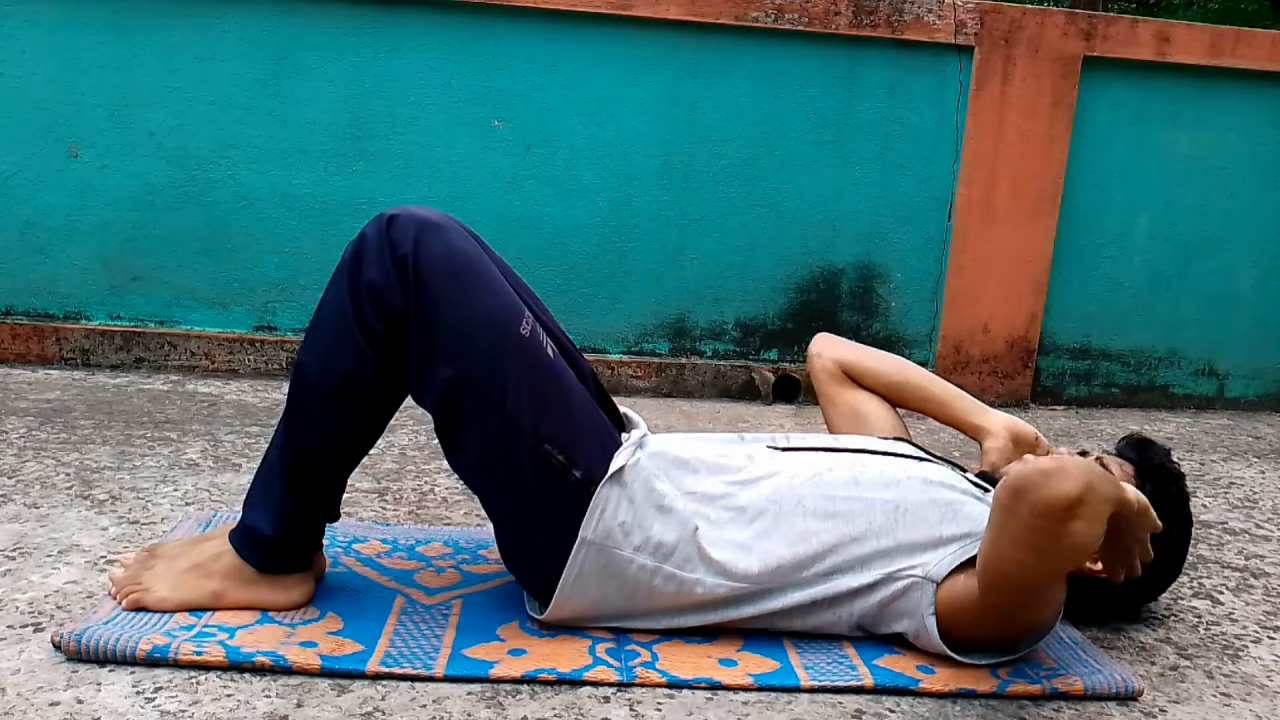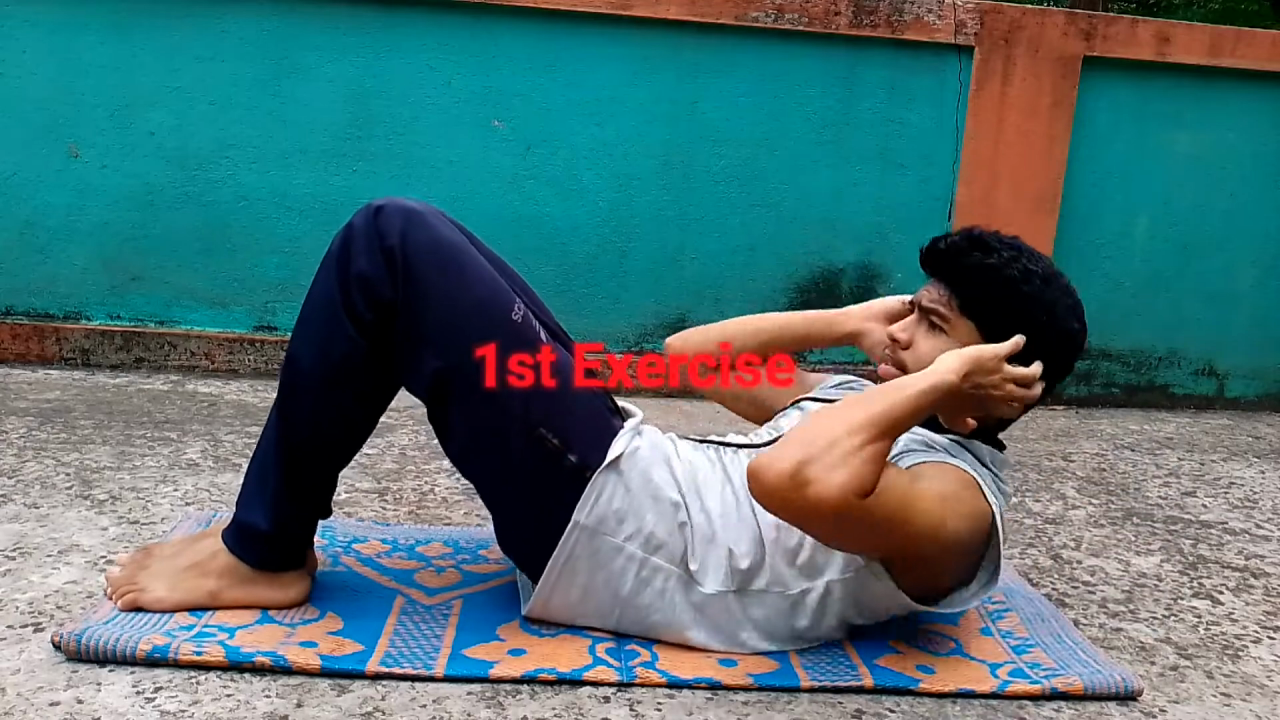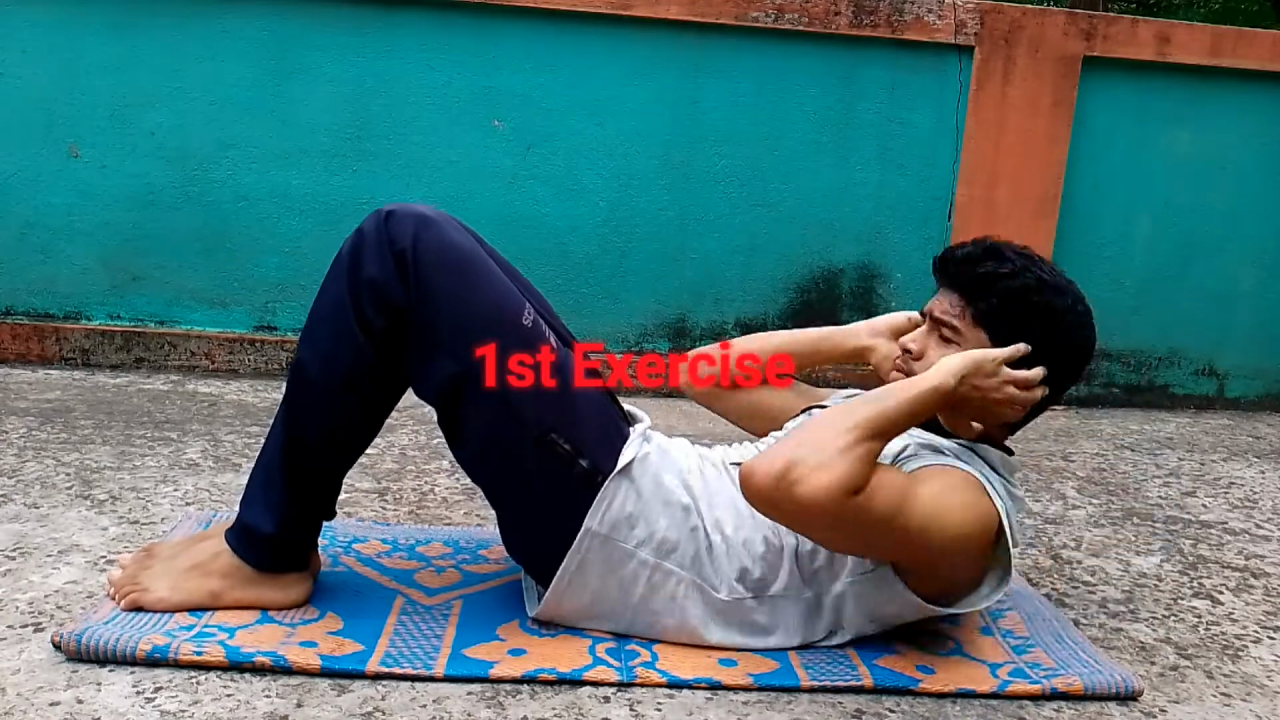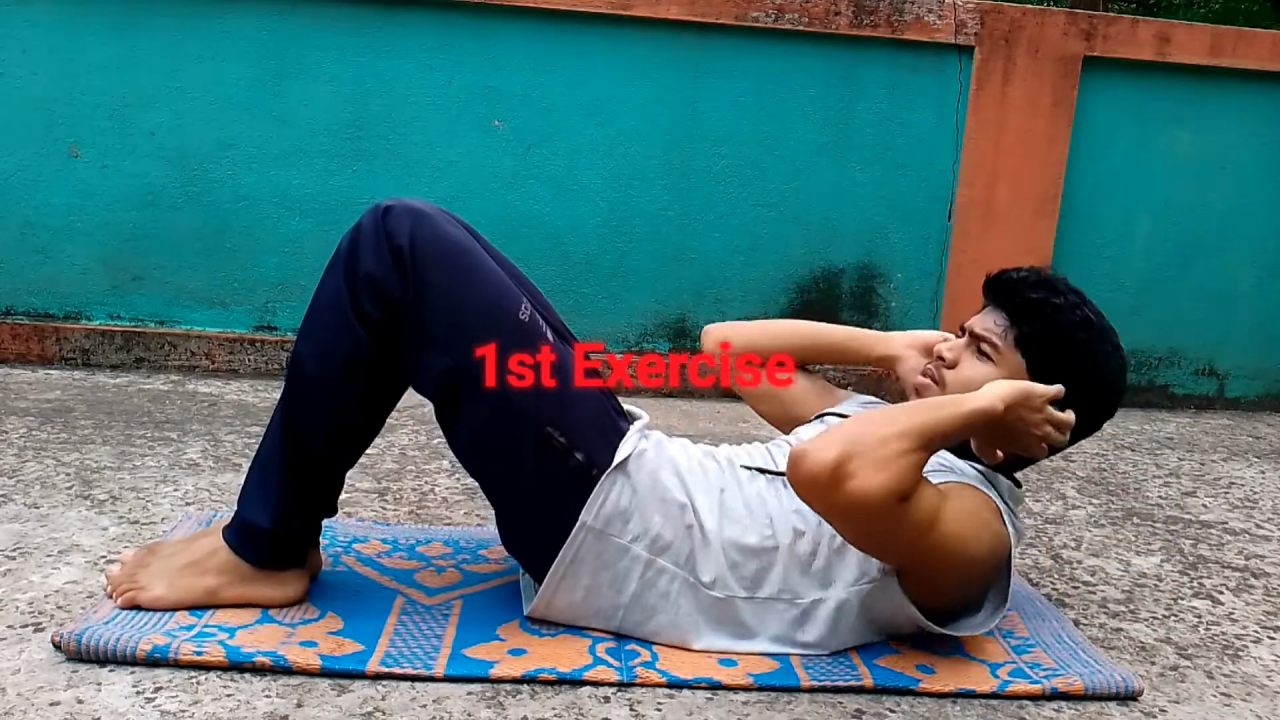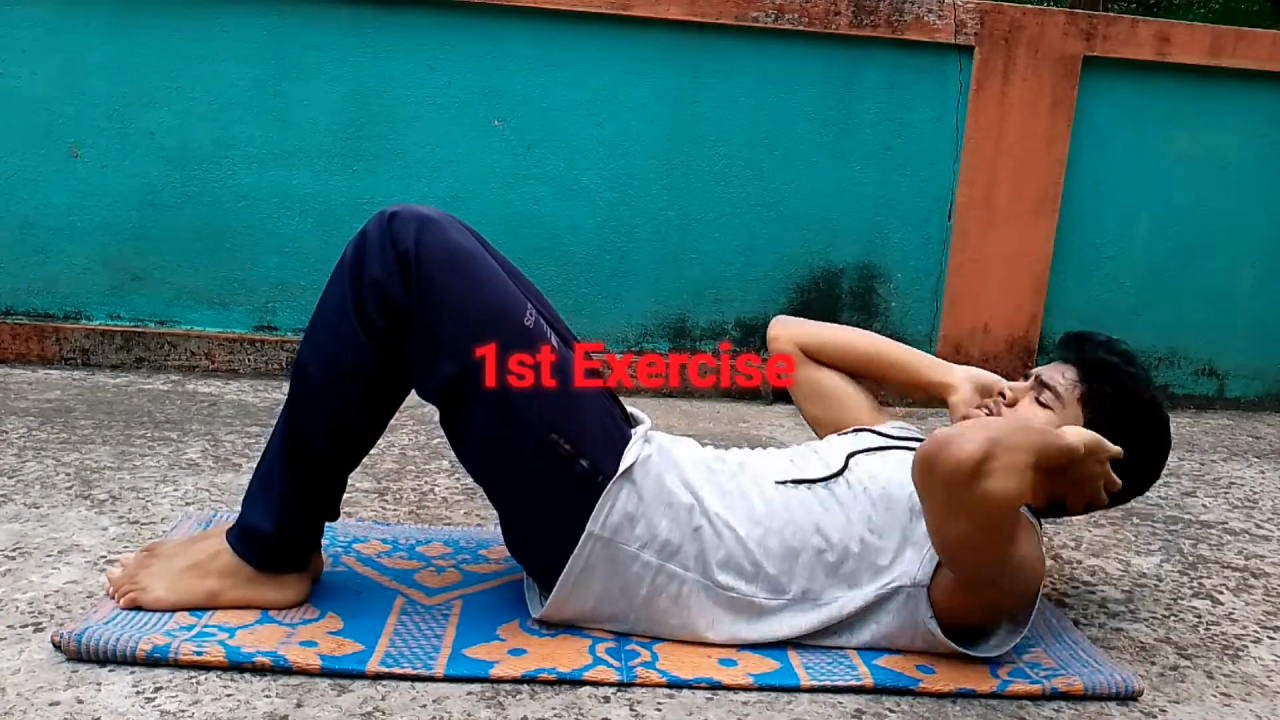
dt=1s
person 1, frame 1
left shoulder: (1007, 599)
right shoulder: (940, 484)
left elbow: (1048, 493)
right elbow: (828, 351)
left wrist: (1116, 504)
right wrist: (987, 420)
left hip: (602, 530)
right hip: (634, 470)
left knee: (408, 252)
right knee: (413, 248)
left ankle: (270, 558)
right ankle: (279, 534)
person 1, frame 2
left shoulder: (956, 507)
right shoulder: (882, 415)
left elbow: (784, 480)
right elbow: (687, 349)
left wrist: (931, 384)
right wrist: (853, 324)
left hip: (605, 534)
right hip: (631, 475)
left knee: (391, 244)
right knee: (404, 242)
left ankle: (265, 554)
right ankle: (272, 533)
person 1, frame 3
left shoulder: (961, 517)
right shoulder: (904, 439)
left elbow: (778, 483)
right elbow: (706, 371)
left wrist: (929, 388)
right wrist: (862, 342)
left hip: (613, 537)
right hip: (631, 482)
left knee: (405, 249)
right knee: (411, 248)
left ankle: (266, 555)
right ankle: (278, 532)
person 1, frame 4
left shoulder: (970, 531)
right shoulder: (894, 429)
left elbow: (824, 472)
right elbow: (722, 342)
left wrist: (973, 406)
right wrist: (888, 350)
left hip: (605, 535)
right hip: (631, 477)
left knee: (401, 245)
right knee: (407, 244)
left ankle: (265, 552)
right ankle: (276, 532)
person 1, frame 5
left shoulder: (997, 570)
right shoulder: (896, 448)
left elbow: (963, 461)
right elbow: (791, 335)
left wrist: (1053, 439)
right wrist: (950, 378)
left hip: (615, 534)
right hip: (639, 476)
left knee: (407, 250)
right knee: (412, 249)
left ankle: (268, 554)
right ankle: (277, 536)
